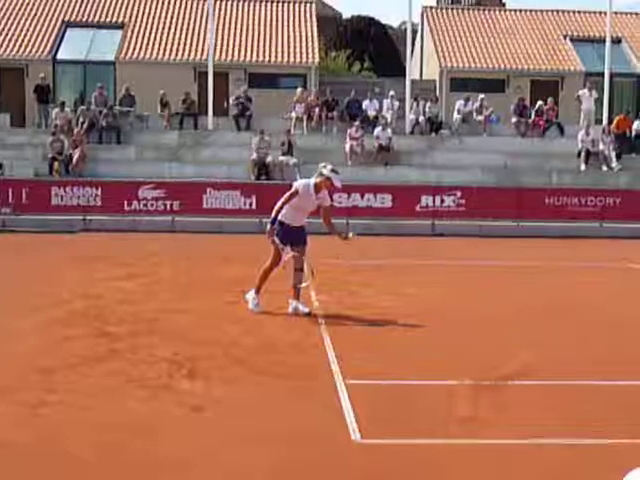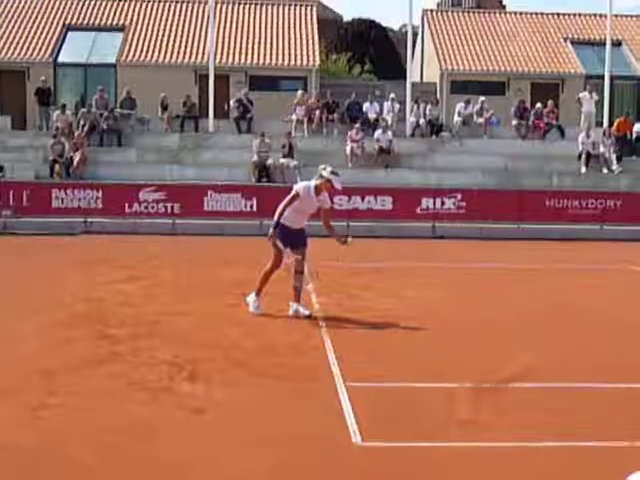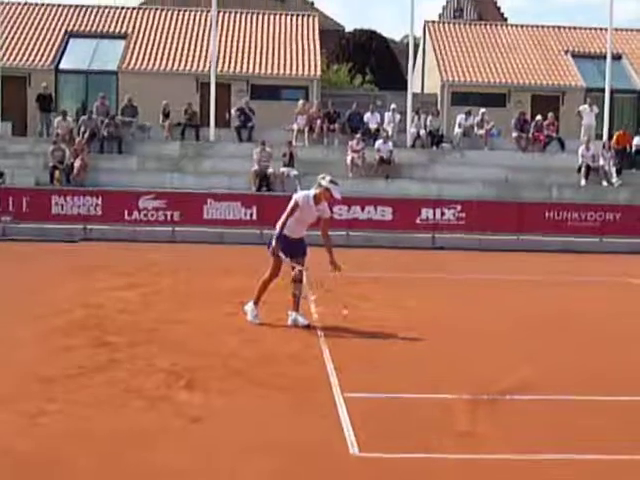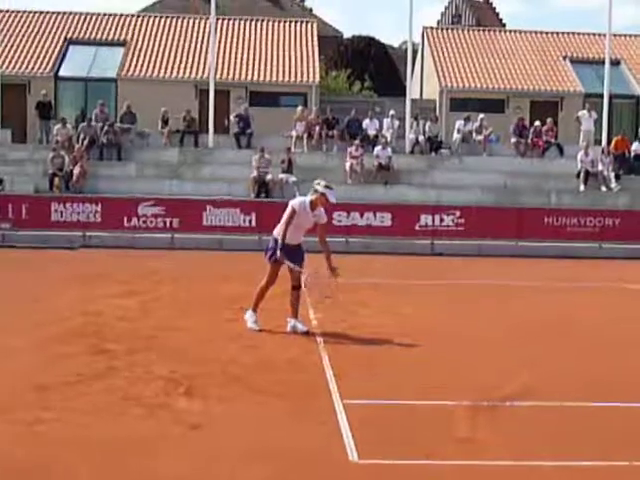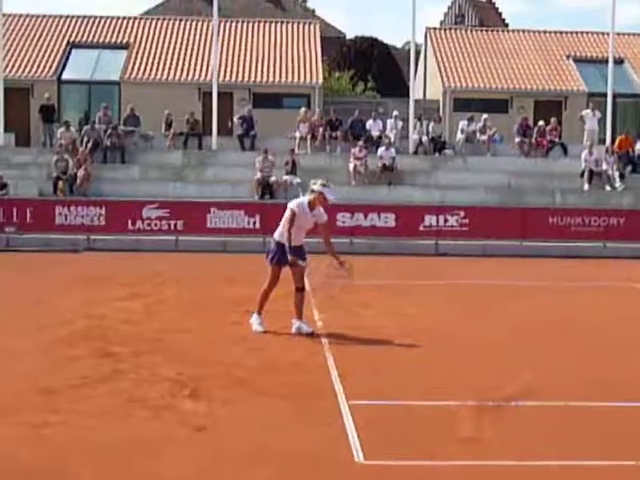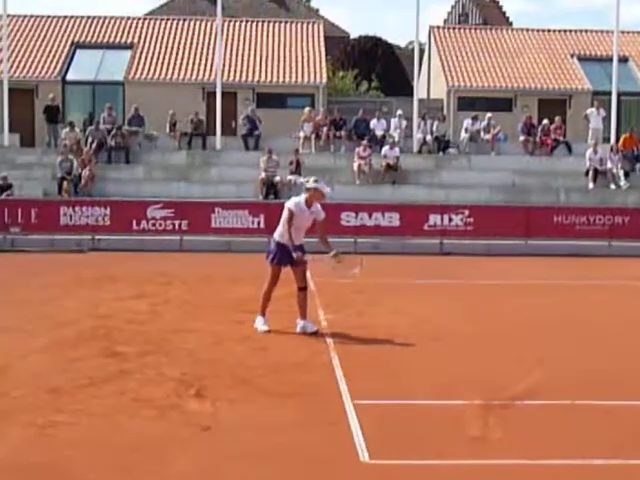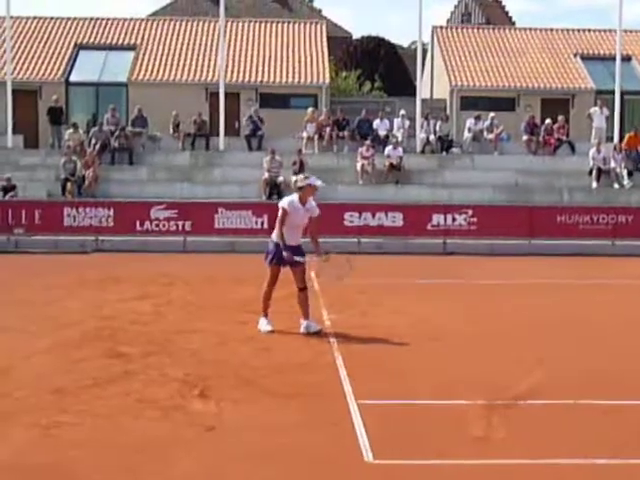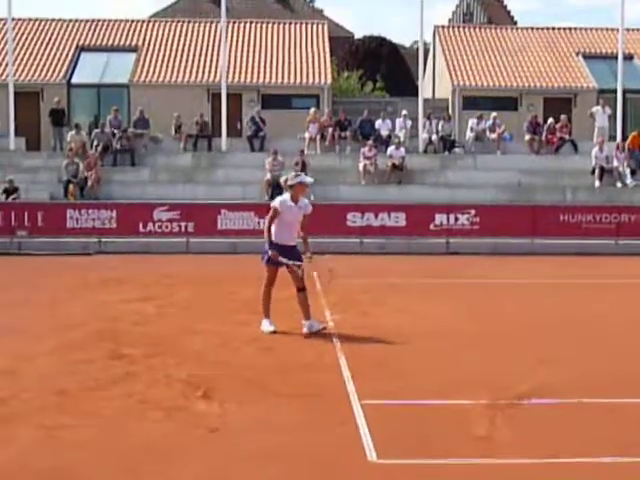
dt=0.2s
person 1, frame 1
left shoulder: (324, 197)
right shoulder: (302, 185)
left elbow: (327, 221)
right elbow: (281, 203)
left wrist: (340, 235)
right wrist: (271, 223)
left hip: (299, 229)
right hip: (283, 224)
left knee: (299, 265)
right knee: (274, 262)
left ankle: (295, 302)
right ankle: (254, 294)
person 1, frame 2
left shoulder: (324, 199)
right shoulder: (303, 188)
left elbow: (326, 224)
right elbow: (283, 206)
left wrist: (339, 239)
right wrist: (274, 227)
left hip: (299, 231)
right hip: (284, 227)
left knee: (300, 268)
right knee: (274, 265)
left ankle: (296, 305)
right ankle: (255, 297)
person 1, frame 3
left shoulder: (324, 209)
right shoulder: (302, 197)
left elbow: (325, 235)
right elbow: (285, 218)
left wrist: (331, 258)
right wrist: (276, 239)
left hip: (298, 240)
right hip: (284, 237)
left knee: (299, 277)
right knee: (273, 274)
left ankle: (294, 314)
right ankle: (253, 305)
person 1, frame 4
left shoulder: (320, 214)
right shoulder: (298, 203)
left elbow: (322, 241)
right elbow: (284, 227)
left wrist: (330, 264)
right wrist: (280, 248)
left hip: (296, 247)
right hip: (280, 243)
left knee: (297, 283)
right knee: (270, 281)
left ankle: (293, 321)
right ankle: (252, 313)
person 1, frame 5
left shoulder: (320, 214)
right shoulder: (296, 205)
left elbow: (326, 240)
right elbow: (287, 230)
left wrist: (337, 259)
right wrist: (289, 252)
left hip: (298, 247)
right hip: (281, 244)
left knee: (300, 285)
right knee: (272, 283)
left ankle: (298, 322)
right ankle: (257, 316)
person 1, frame 6
left shoulder: (317, 211)
right shoulder: (294, 204)
left elbow: (321, 236)
right elbow: (287, 229)
left wrist: (332, 251)
right wrist: (293, 250)
left hip: (297, 246)
right hip: (280, 244)
left knee: (302, 284)
right knee: (272, 283)
left ankle: (302, 322)
right ankle: (261, 317)
person 1, frame 7
left shoulder: (312, 207)
right shoulder: (288, 203)
left elbow: (312, 233)
right elbow: (279, 228)
left wrist: (319, 252)
right wrist: (284, 249)
left hip: (295, 247)
right hip: (279, 245)
left knee: (302, 284)
right knee: (271, 283)
left ankle: (306, 322)
right ankle: (264, 318)
person 1, frame 8
left shoulder: (304, 204)
right shoulder: (280, 202)
right elbow: (268, 225)
left wrist: (307, 248)
right wrist: (270, 247)
left hip: (291, 248)
right hip: (276, 246)
left knee: (300, 284)
right knee: (269, 284)
left ankle: (308, 322)
right ankle: (266, 320)
